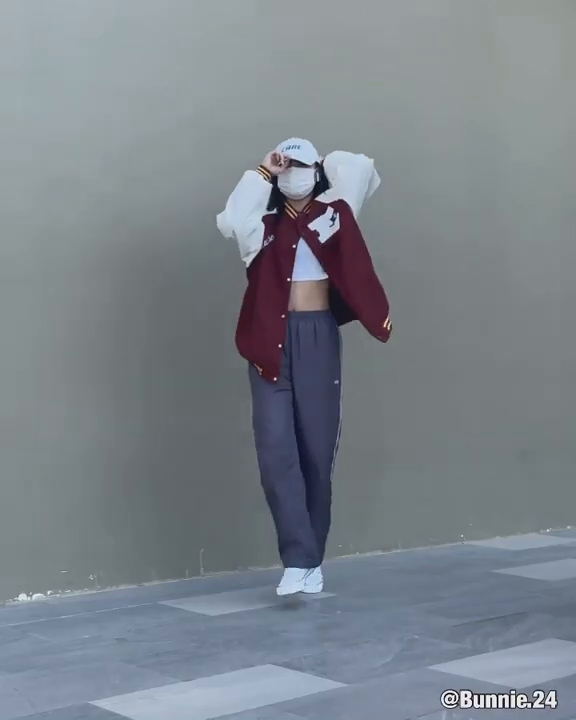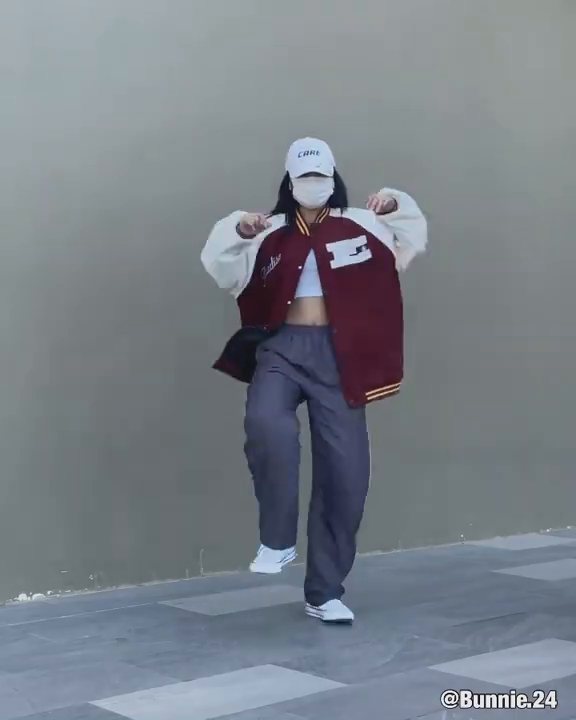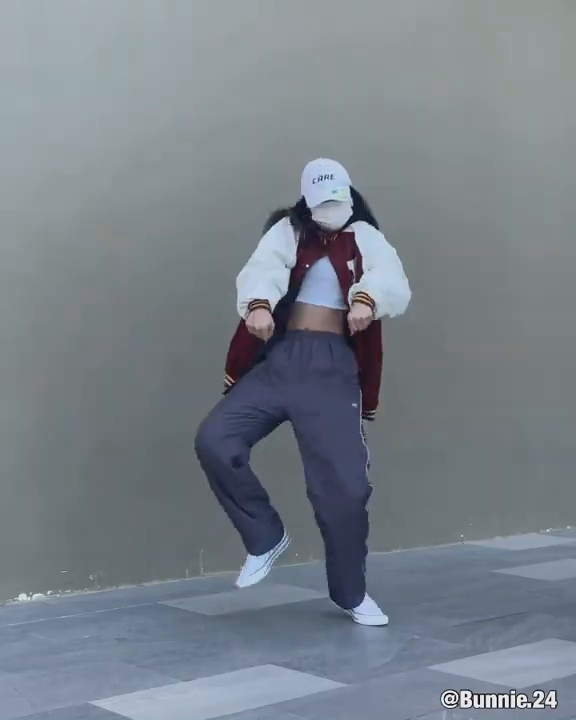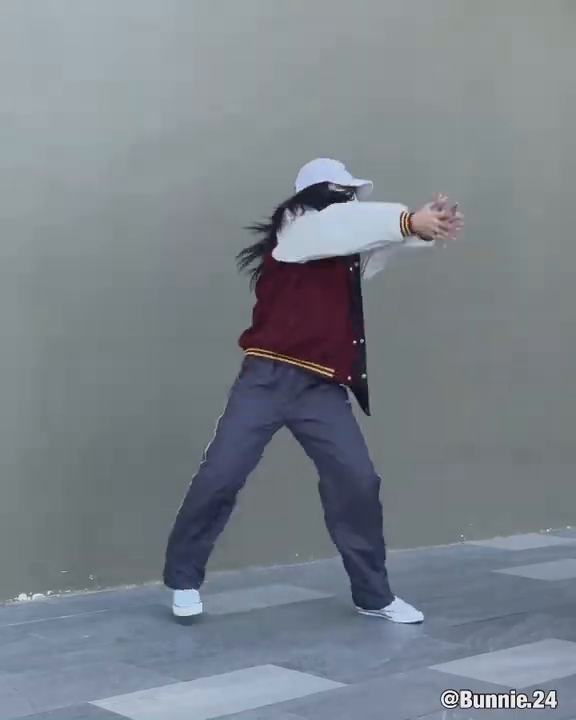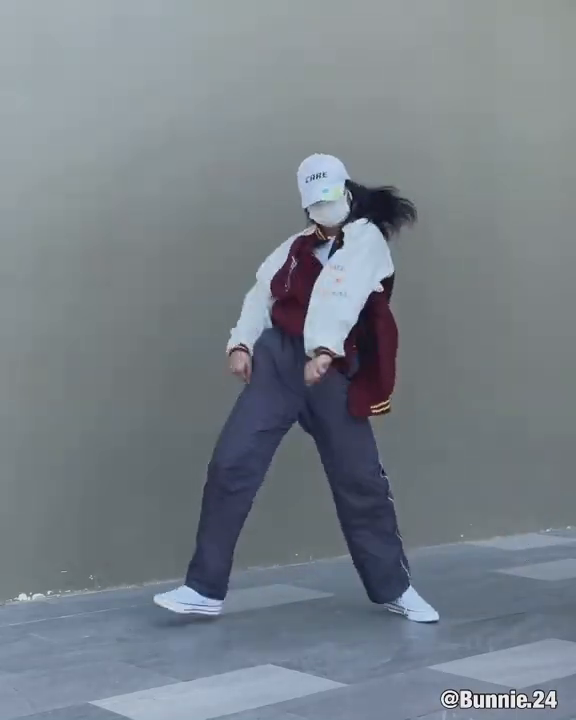
dt=1s
person 1, frame 1
left shoulder: (334, 209)
right shoulder: (263, 223)
left elbow: (363, 170)
right elbow: (230, 221)
left wrist: (323, 162)
right wrist: (262, 173)
left hip: (319, 339)
right hip: (272, 341)
left knee: (317, 452)
right knee: (277, 448)
left ankle: (312, 558)
right ankle: (298, 559)
person 1, frame 2
left shoulder: (357, 224)
right shoulder: (272, 229)
left elbow: (412, 236)
right elbow: (218, 261)
left wrist: (396, 205)
right wrist: (236, 229)
left hip: (339, 356)
right hip: (282, 349)
left knee: (346, 470)
right knee: (266, 427)
left ankle: (324, 589)
right ankle: (277, 541)
person 1, frame 3
left shoulder: (365, 238)
right shoulder: (287, 232)
left elbow: (395, 289)
right elbow: (259, 275)
left wrist: (368, 299)
right wrist: (256, 305)
left hip: (333, 366)
right hip: (280, 358)
left knee: (343, 486)
right knee: (214, 442)
left ankle: (351, 592)
right ankle: (264, 536)
person 1, frame 4
left shoulder: (338, 246)
right shoulder: (301, 228)
left elbow: (374, 249)
right elbow: (344, 227)
left wrist: (422, 226)
right wrist: (411, 221)
left hip: (319, 383)
right hip: (267, 376)
left knee: (357, 482)
right knee: (218, 479)
left ankle: (374, 593)
right ankle: (185, 582)
person 1, frame 5
left shoulder: (367, 238)
right shoulder: (297, 245)
left elbow: (339, 293)
right elbow: (262, 299)
left wrist: (323, 347)
right wrist: (241, 342)
left hip: (335, 375)
right hip: (279, 364)
left knee: (363, 485)
right knee: (231, 469)
left ankle: (394, 588)
right ankle: (204, 588)
